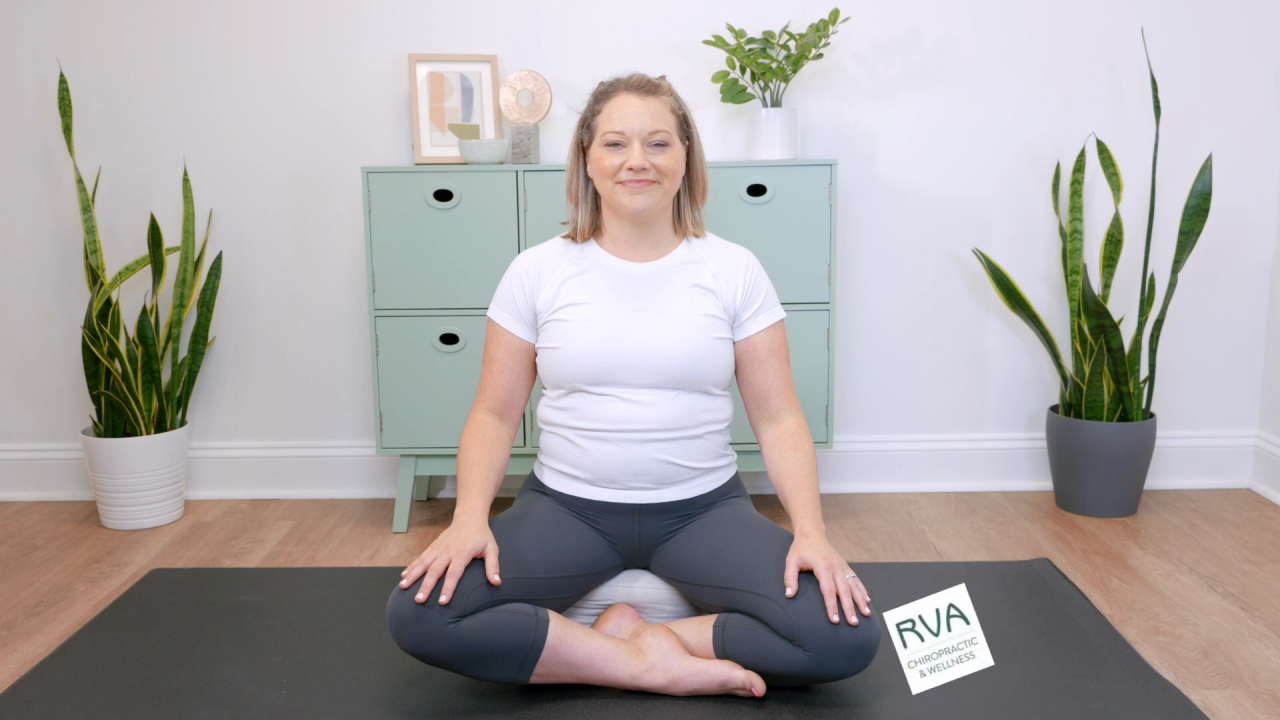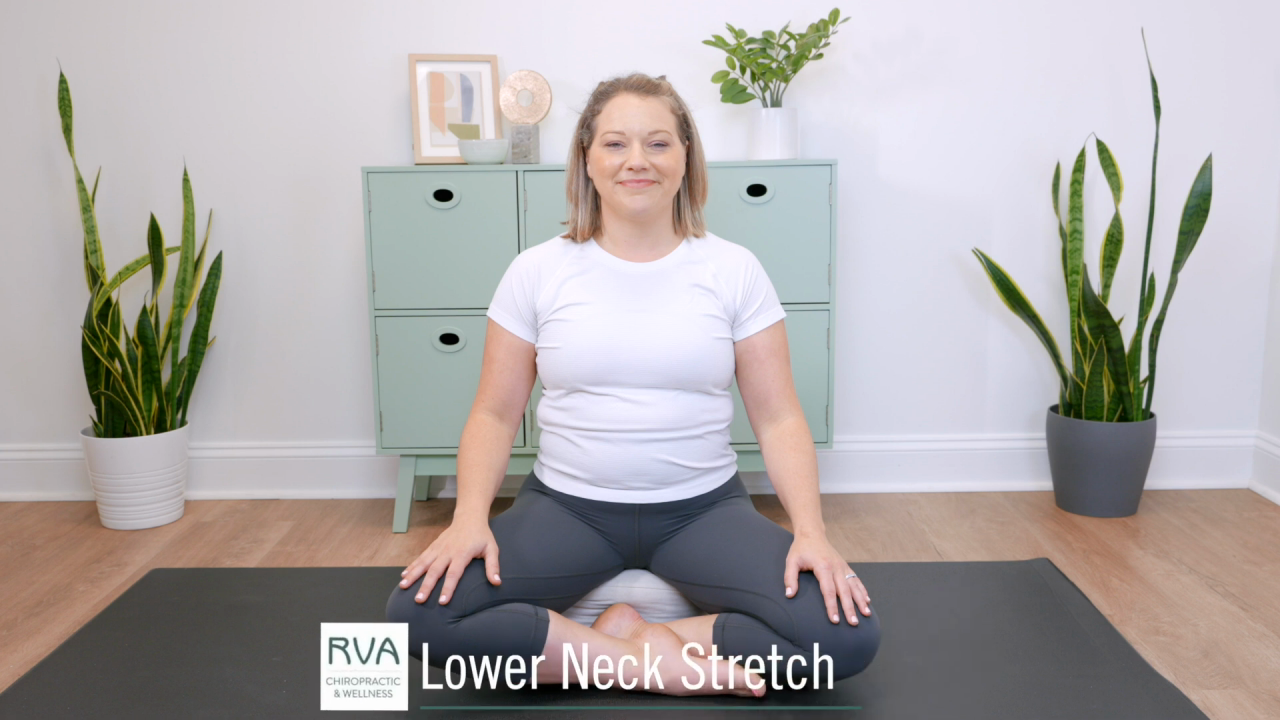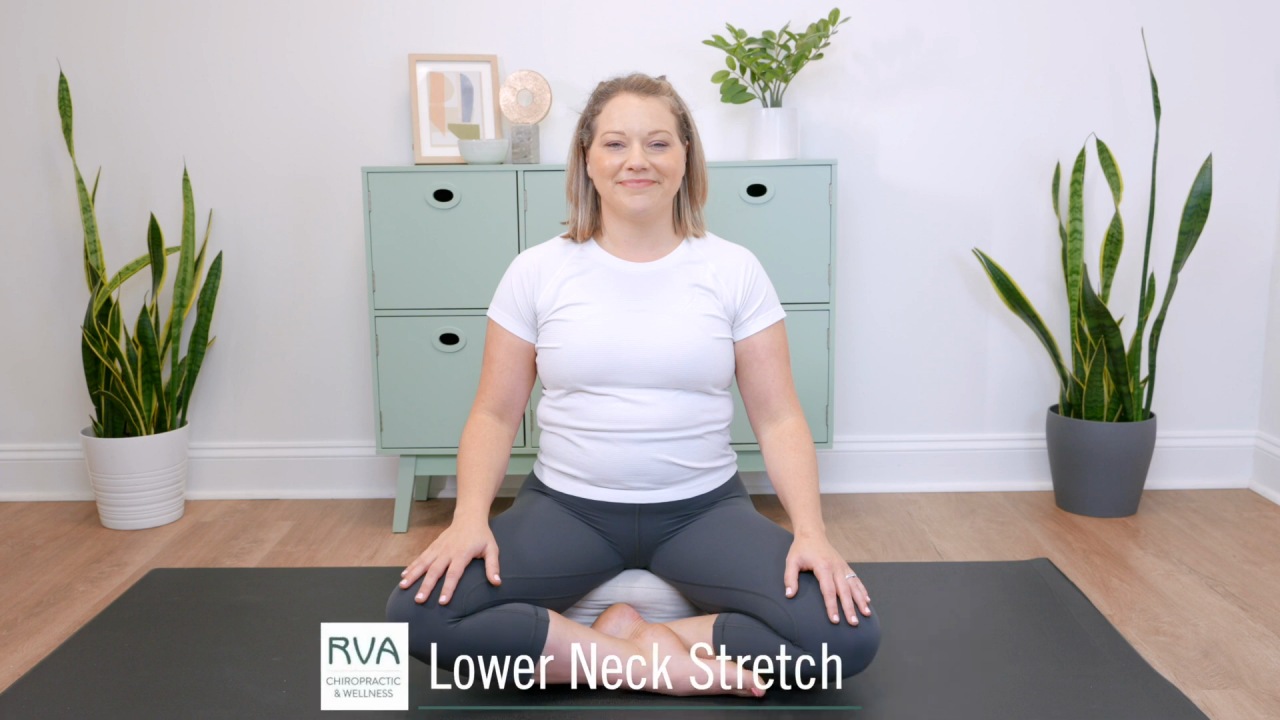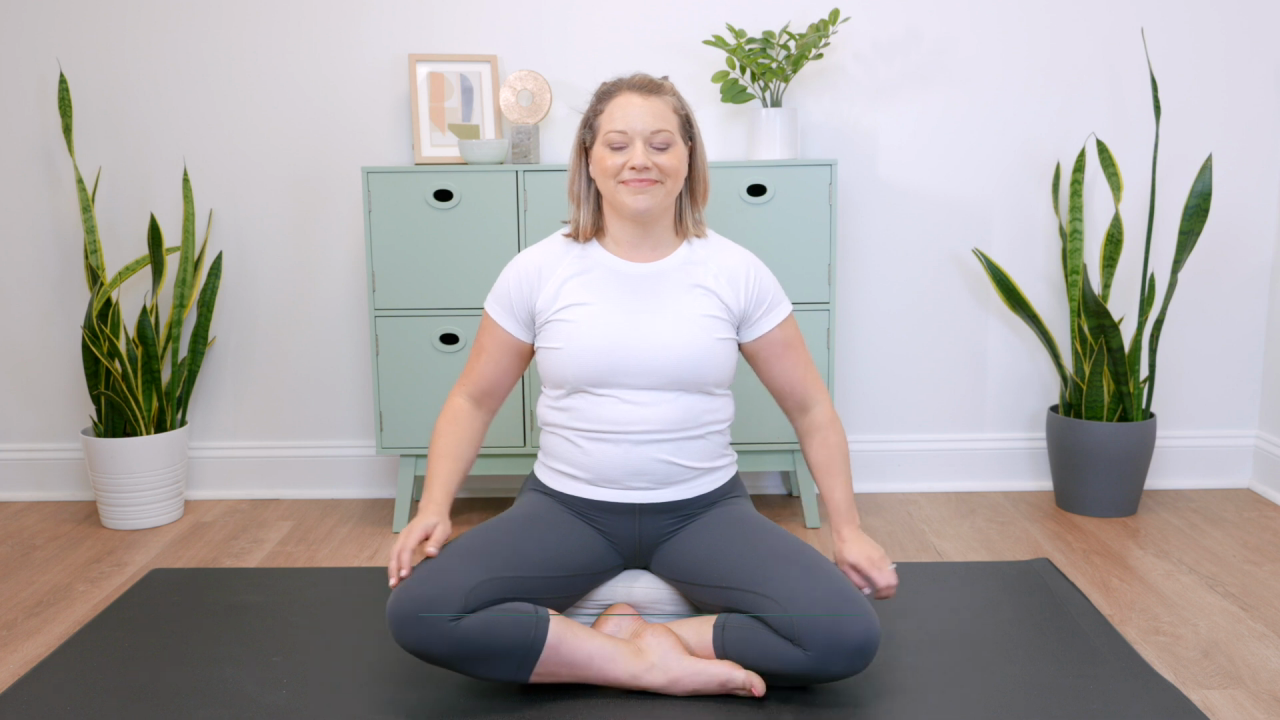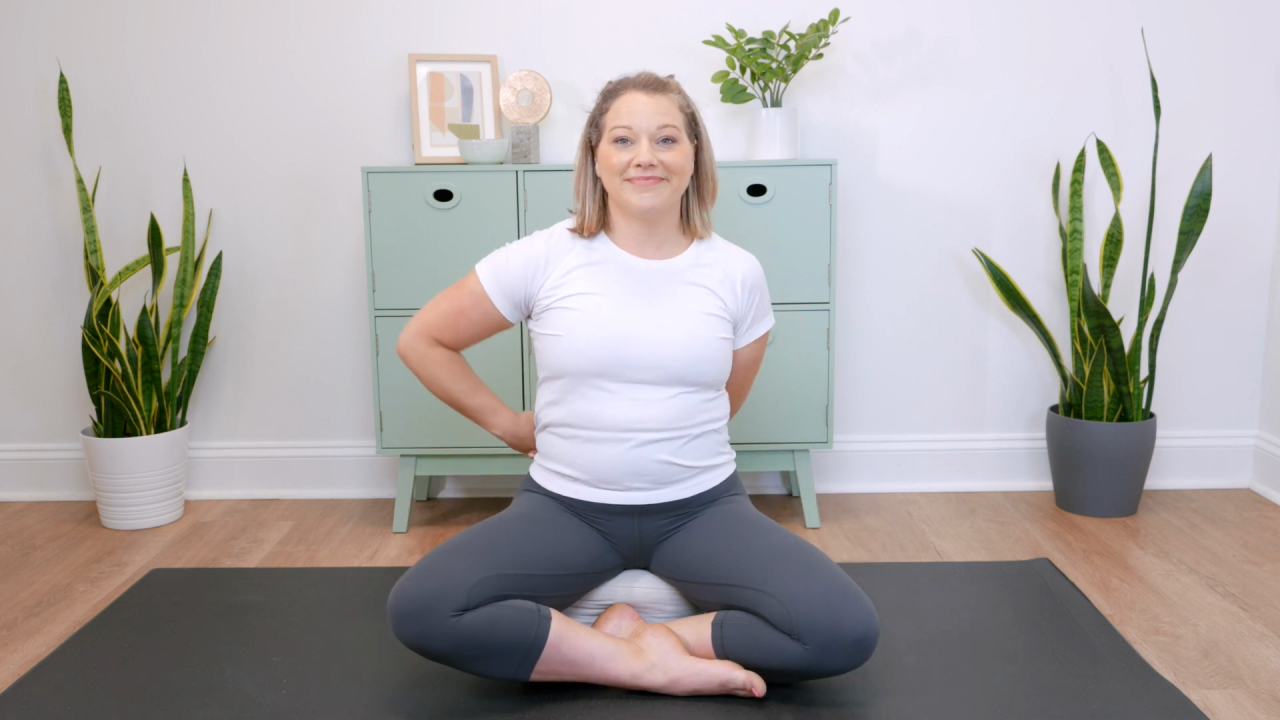
dt=1s
person 1, frame 1
left shoulder: (733, 270)
right shoulder: (536, 271)
left elbow: (777, 418)
right elbow: (494, 414)
left wrist: (810, 530)
right wrist: (469, 519)
left hip: (701, 506)
right hip: (567, 505)
left knee: (846, 633)
right knee: (418, 614)
left ankle: (625, 637)
right ankle: (654, 665)
person 1, frame 2
left shoulder: (734, 270)
right shoulder: (536, 271)
left elbow: (778, 418)
right elbow: (495, 414)
left wrist: (810, 530)
right wrist: (469, 519)
left hip: (702, 507)
right hip: (567, 505)
left knee: (846, 633)
right knee: (418, 612)
left ankle: (630, 639)
right ankle: (658, 664)
person 1, frame 3
left shoulder: (733, 270)
right shoulder: (537, 271)
left elbow: (778, 417)
right elbow: (495, 414)
left wrist: (810, 531)
right wrist: (469, 518)
left hip: (702, 507)
right hip: (566, 505)
left knee: (846, 631)
right knee: (419, 613)
left ankle: (630, 636)
right ankle: (656, 663)
person 1, frame 4
left shoulder: (734, 271)
right shoulder: (538, 270)
left elbow: (809, 406)
right elbow: (473, 401)
left wrist: (847, 529)
right wrist: (434, 506)
left hip: (702, 507)
right hip: (567, 506)
left knee: (847, 635)
right knee: (416, 612)
left ankle: (630, 640)
right ankle: (646, 663)
person 1, frame 5
left shoulder: (736, 273)
right shoulder: (543, 257)
right elbow: (421, 342)
left wrist: (647, 433)
right wrist: (506, 423)
left hip: (700, 506)
right hip: (566, 506)
left knee: (847, 630)
right knee: (417, 611)
left ankle: (630, 638)
right ankle: (649, 665)
